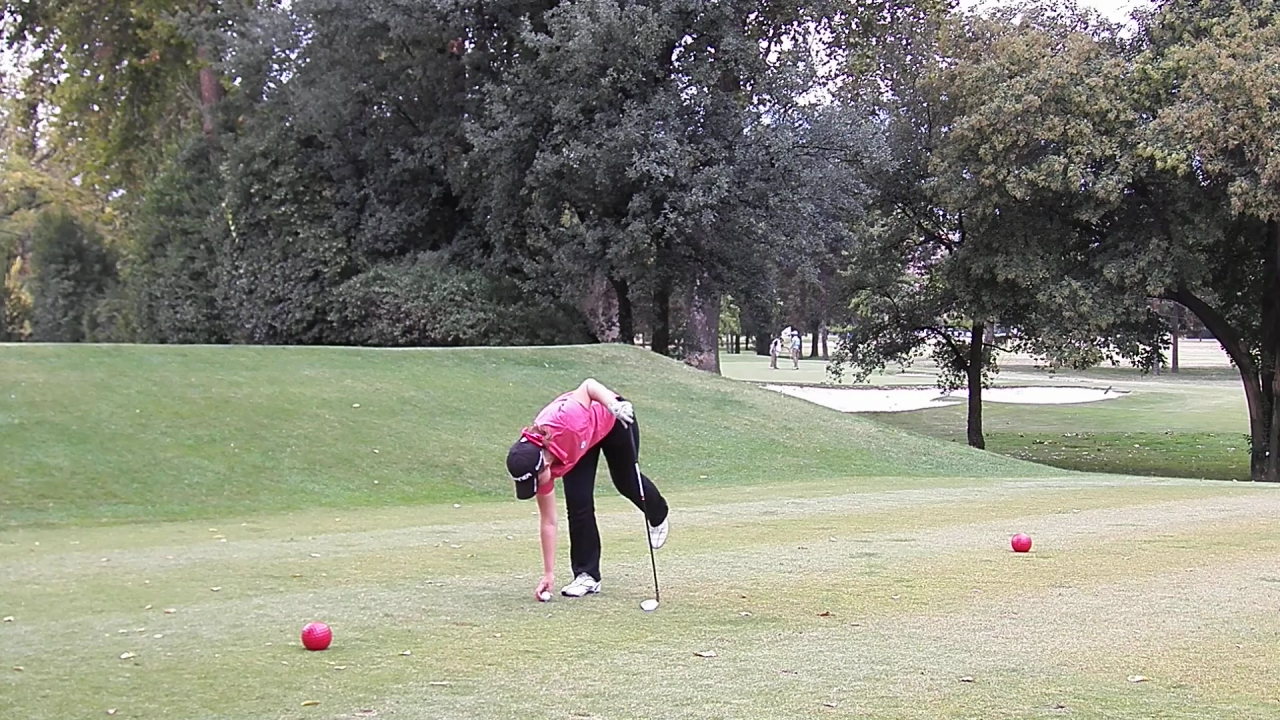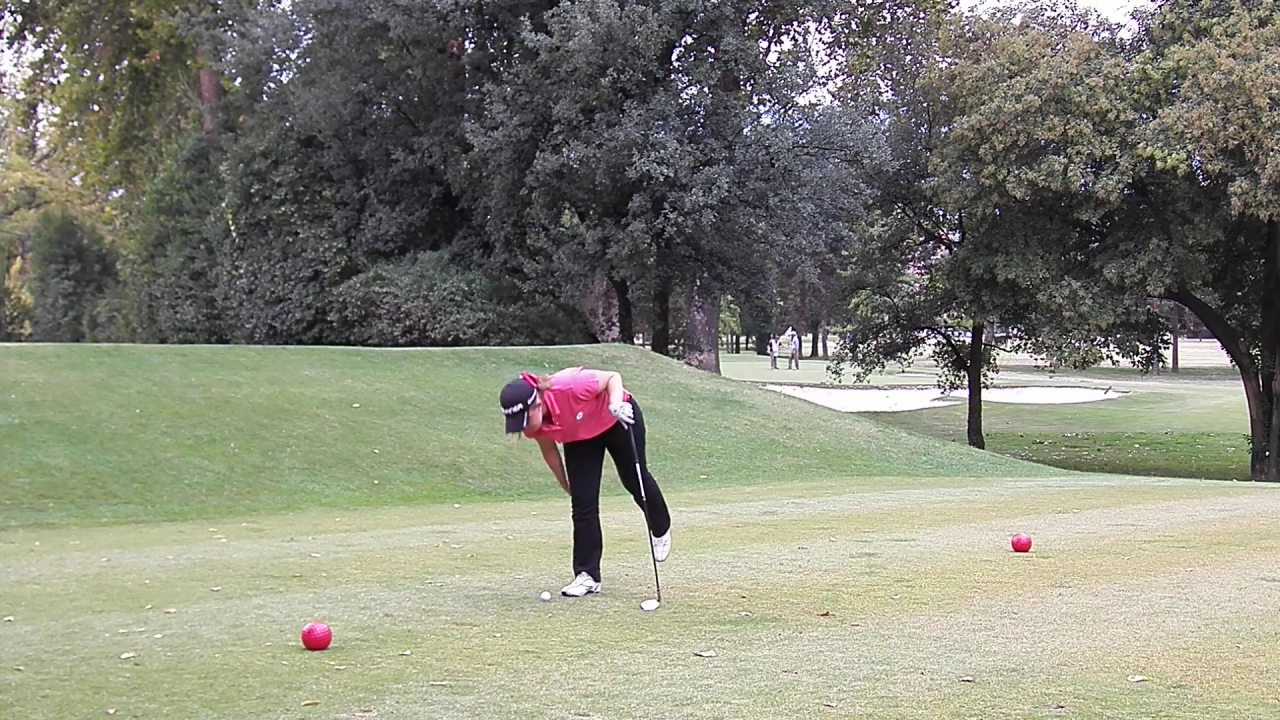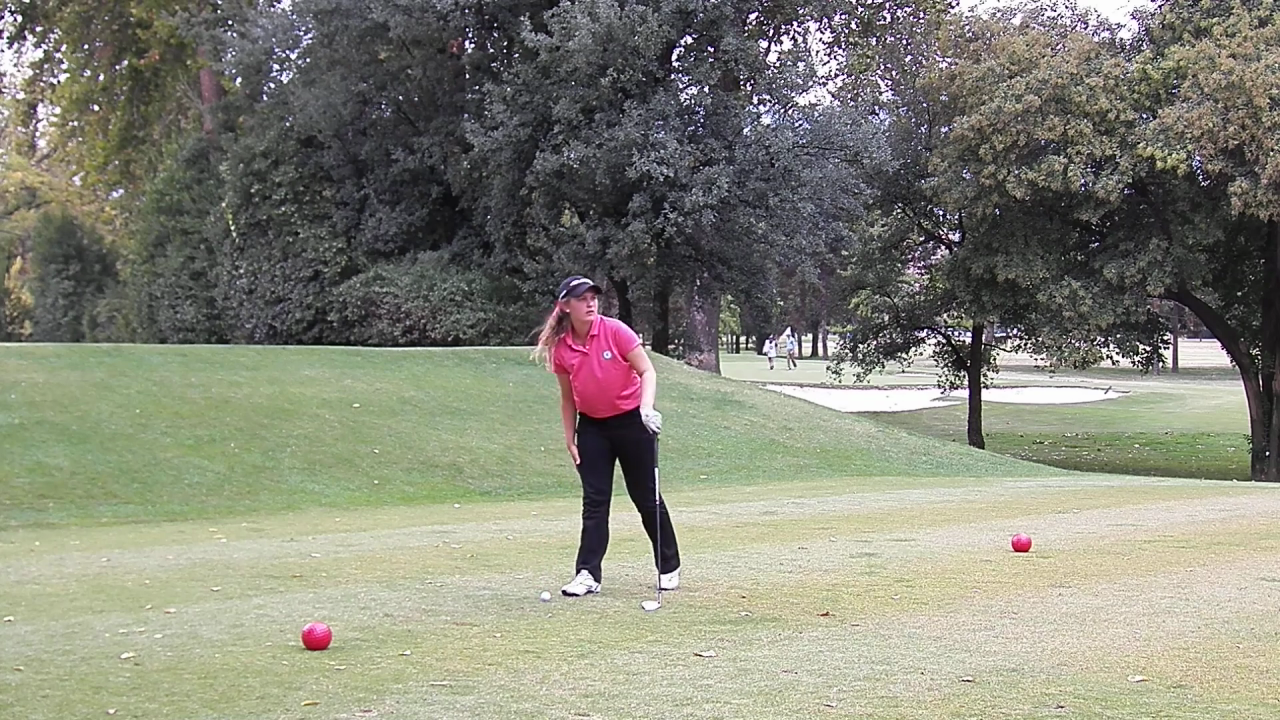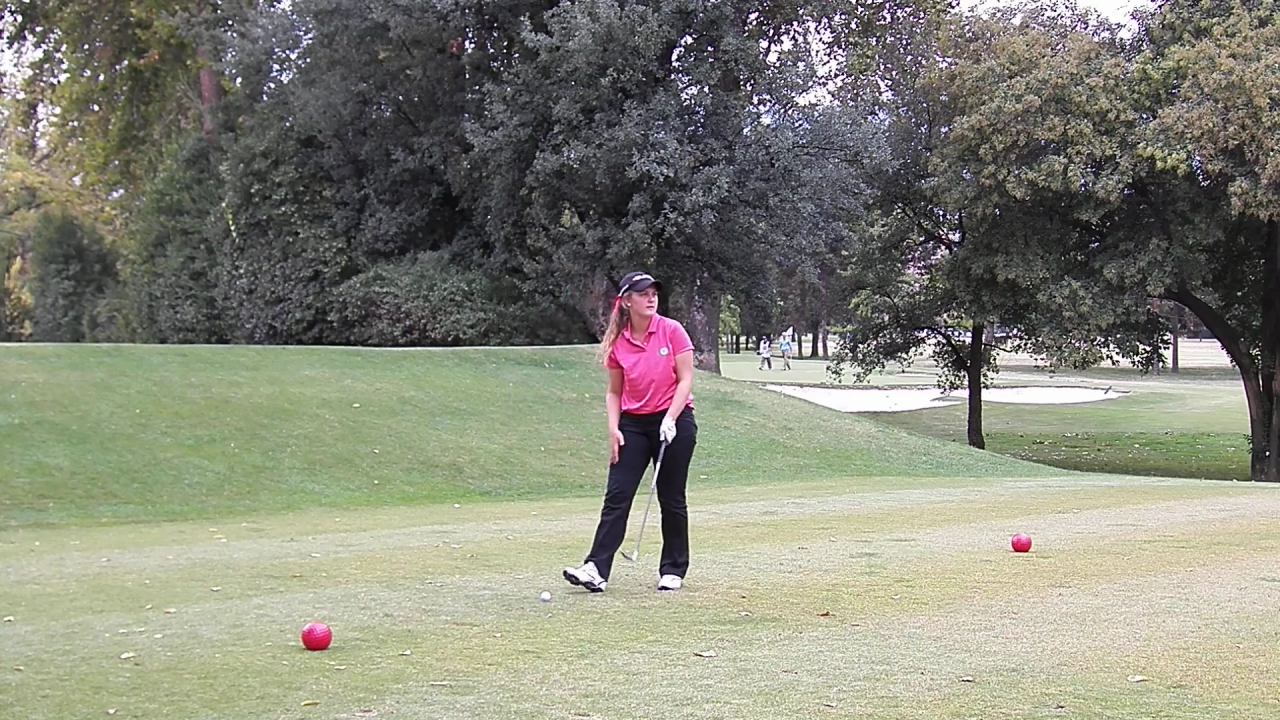
dt=0.5s
person 1, frame 1
left shoulder: (564, 424)
right shoulder: (536, 464)
left elbow: (588, 385)
right elbow: (548, 522)
left wrist: (614, 405)
right wrist: (548, 573)
left hip: (614, 421)
right hip: (579, 445)
left knee: (627, 482)
right knee: (578, 505)
left ankle: (658, 516)
right ankle: (587, 574)
person 1, frame 2
left shoulder: (568, 388)
right shoulder: (531, 425)
left elbow: (613, 377)
right elbow: (549, 449)
left wrist: (616, 404)
right wrist: (566, 484)
left hip: (619, 419)
right hip: (580, 439)
left knee: (636, 480)
right knee: (583, 502)
left ankle: (660, 529)
right ankle: (587, 573)
person 1, frame 3
left shoulder: (616, 331)
right shoulder: (559, 348)
left elbow: (647, 371)
right elbow: (567, 398)
left wrist: (648, 406)
right wrist: (570, 440)
left hip: (632, 421)
right hip: (592, 428)
left knee: (645, 496)
right knee: (594, 501)
left ankle: (669, 567)
right ankle: (587, 574)
person 1, frame 4
left shoulder: (672, 330)
right shoulder: (616, 342)
left elbow: (686, 380)
right elbow: (614, 392)
left wrist: (670, 420)
right wrist: (613, 428)
left hip: (673, 423)
right hip: (633, 424)
left knee: (671, 499)
right knee: (617, 495)
left ankle: (674, 569)
right ankle: (596, 569)
